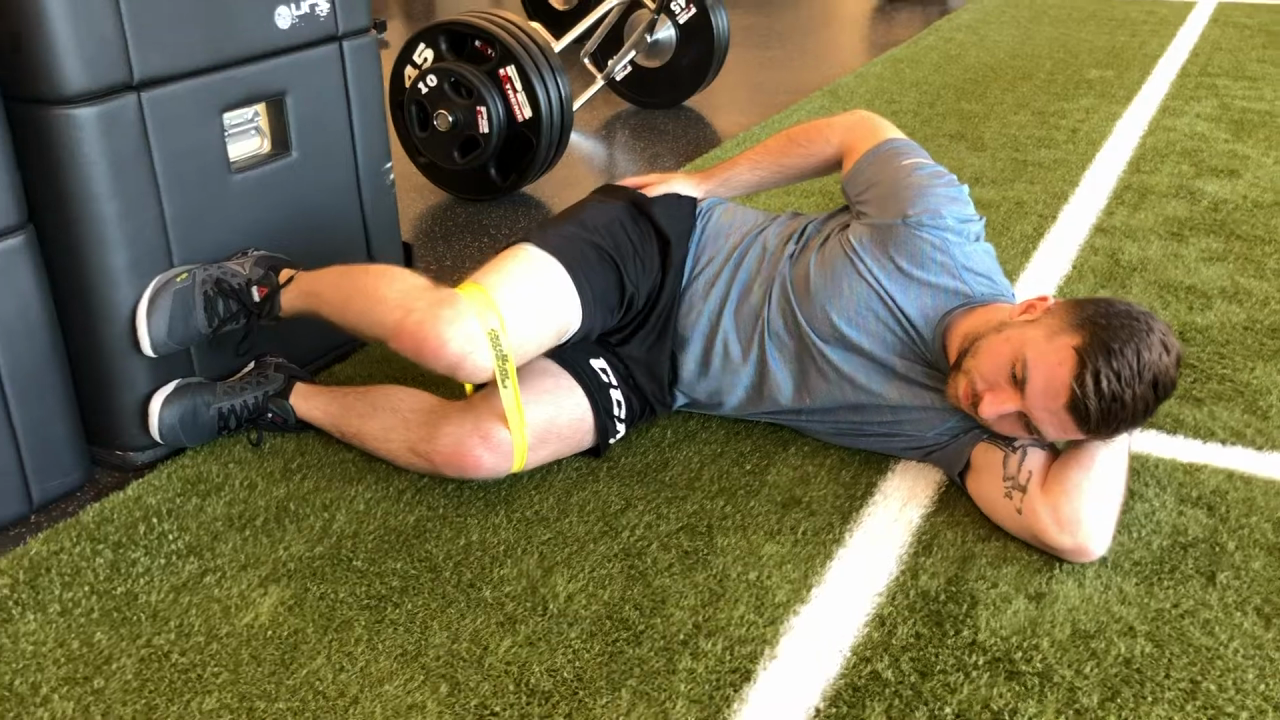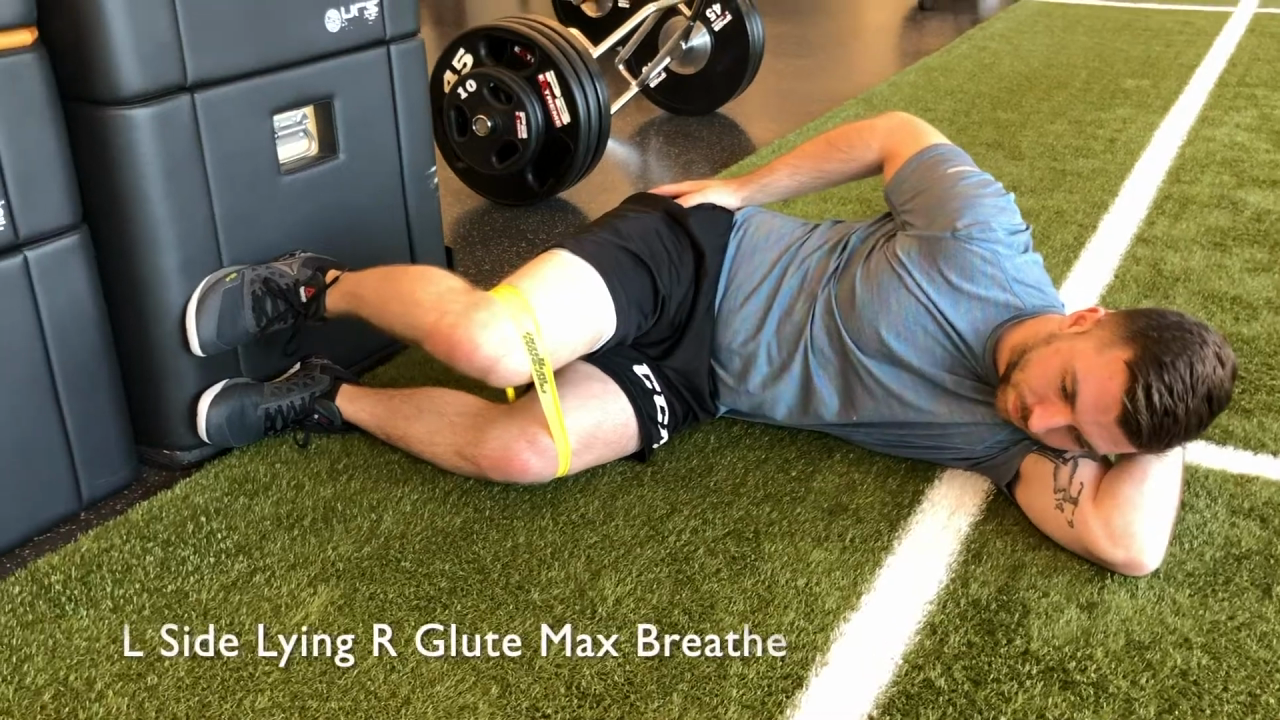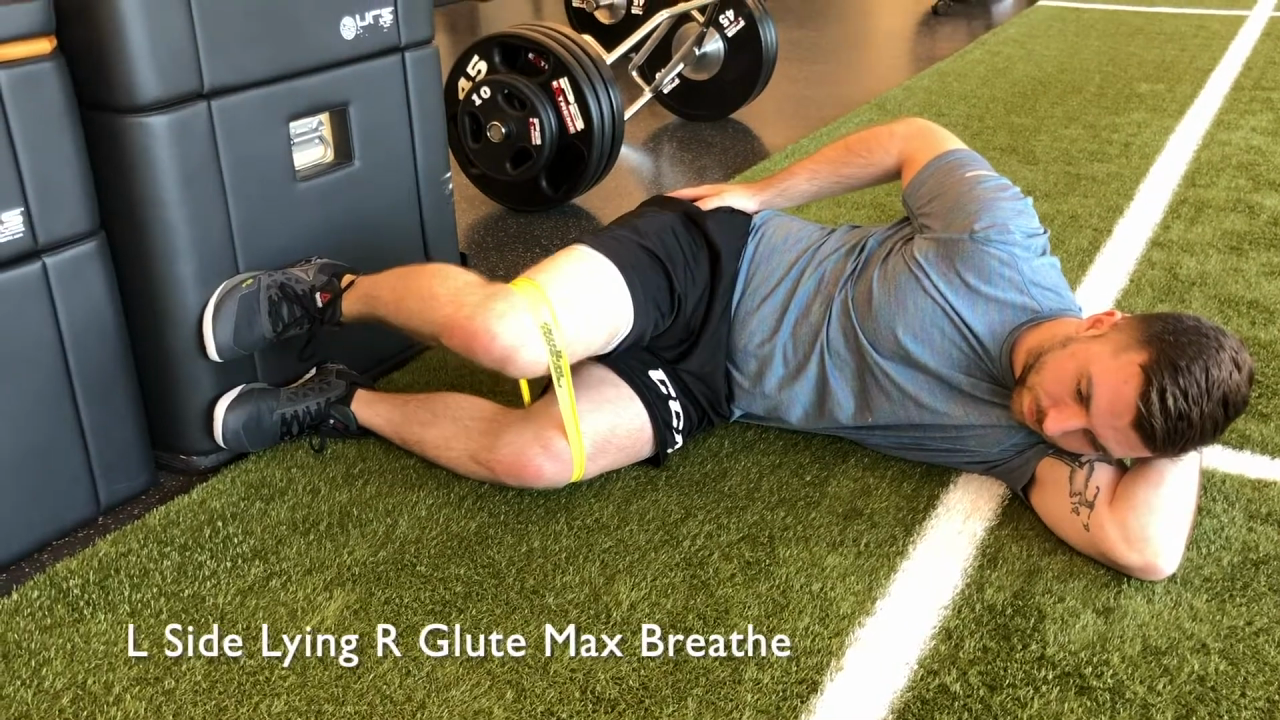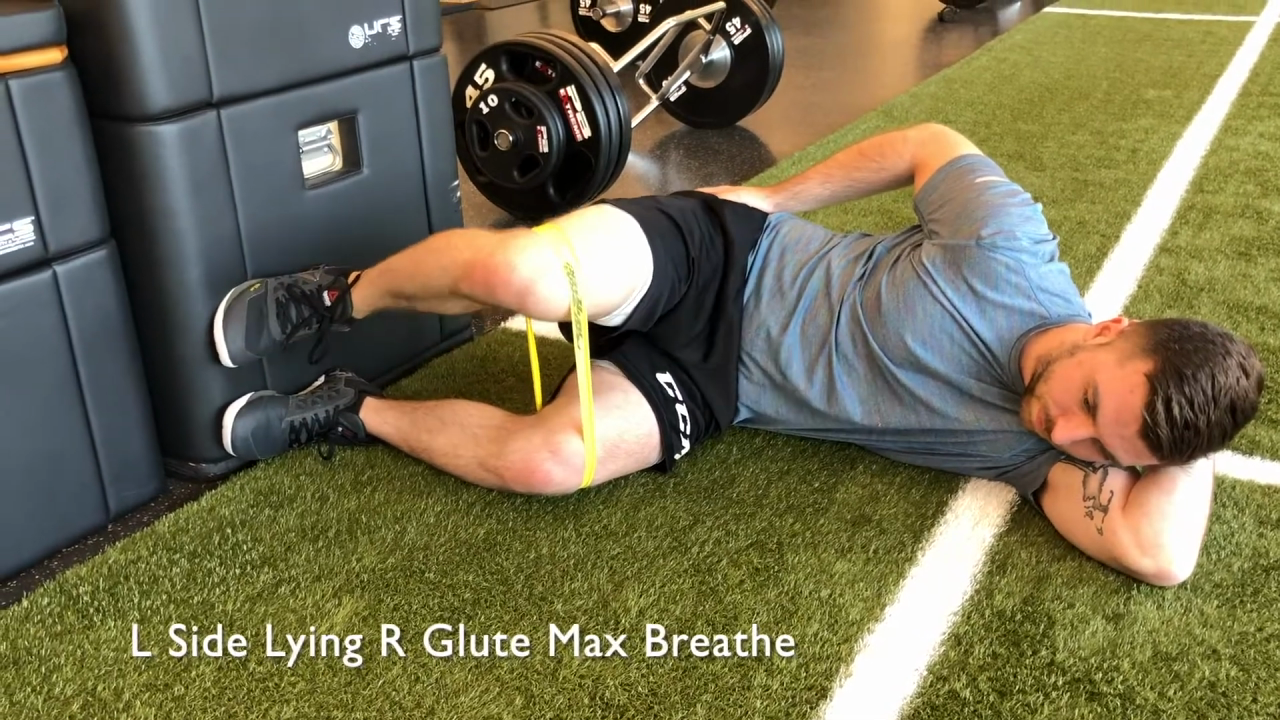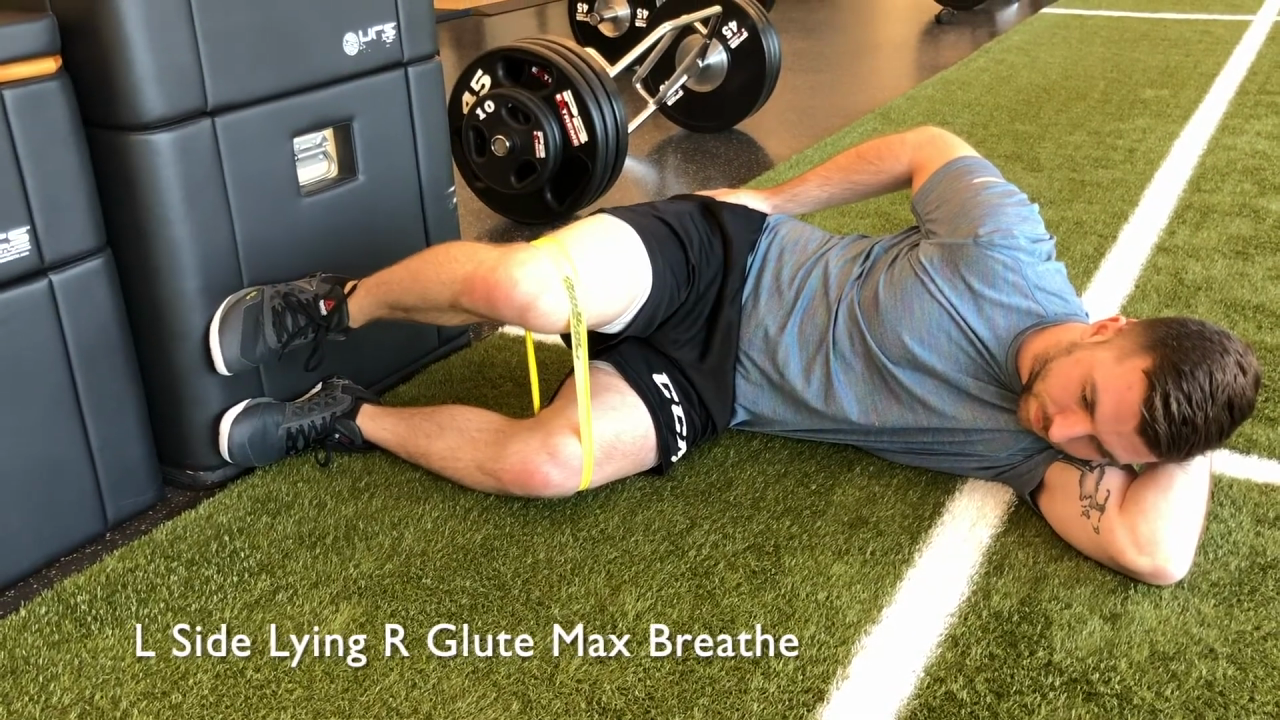
dt=0.7s
person 1, frame 1
left shoulder: (972, 429)
right shoulder: (938, 223)
left elbow: (1075, 530)
right elbow: (854, 128)
left wrist: (1110, 412)
right wrist: (706, 184)
left hip: (659, 376)
right hip: (662, 247)
left knee: (476, 448)
right knee: (455, 337)
left ankle: (284, 399)
right ankle: (275, 288)
person 1, frame 2
left shoulder: (1020, 443)
right shoulder: (982, 233)
left elbow: (1129, 544)
right elbow: (894, 131)
left wrist: (1162, 428)
right wrist: (746, 188)
left hip: (698, 382)
right hip: (697, 255)
left knee: (522, 448)
right knee: (490, 342)
left ankle: (330, 400)
right ankle: (319, 288)
person 1, frame 3
left shoulder: (1042, 447)
right shoulder: (1001, 237)
left elbow: (1143, 549)
right elbow: (912, 137)
left wrist: (1178, 429)
right wrist: (764, 192)
left hip: (713, 387)
right hip: (713, 260)
left knee: (538, 454)
right knee: (503, 334)
left ankle: (346, 404)
right ankle: (339, 294)
person 1, frame 4
left shoulder: (1047, 454)
right shoulder: (1010, 244)
left elbow: (1158, 553)
right elbow: (929, 142)
left wrist: (1190, 438)
right wrist: (778, 198)
left hip: (718, 387)
right hip: (723, 261)
left knee: (545, 460)
right knee: (525, 271)
left ankle: (353, 413)
right ankle: (343, 295)
person 1, frame 5
left shoulder: (1038, 450)
right shoulder: (1007, 243)
left elbow: (1153, 551)
right elbow: (926, 145)
left wrist: (1187, 438)
right wrist: (770, 200)
left hip: (718, 387)
right hip: (722, 260)
left knee: (544, 462)
right knee: (523, 284)
left ankle: (349, 419)
right ankle: (337, 305)
